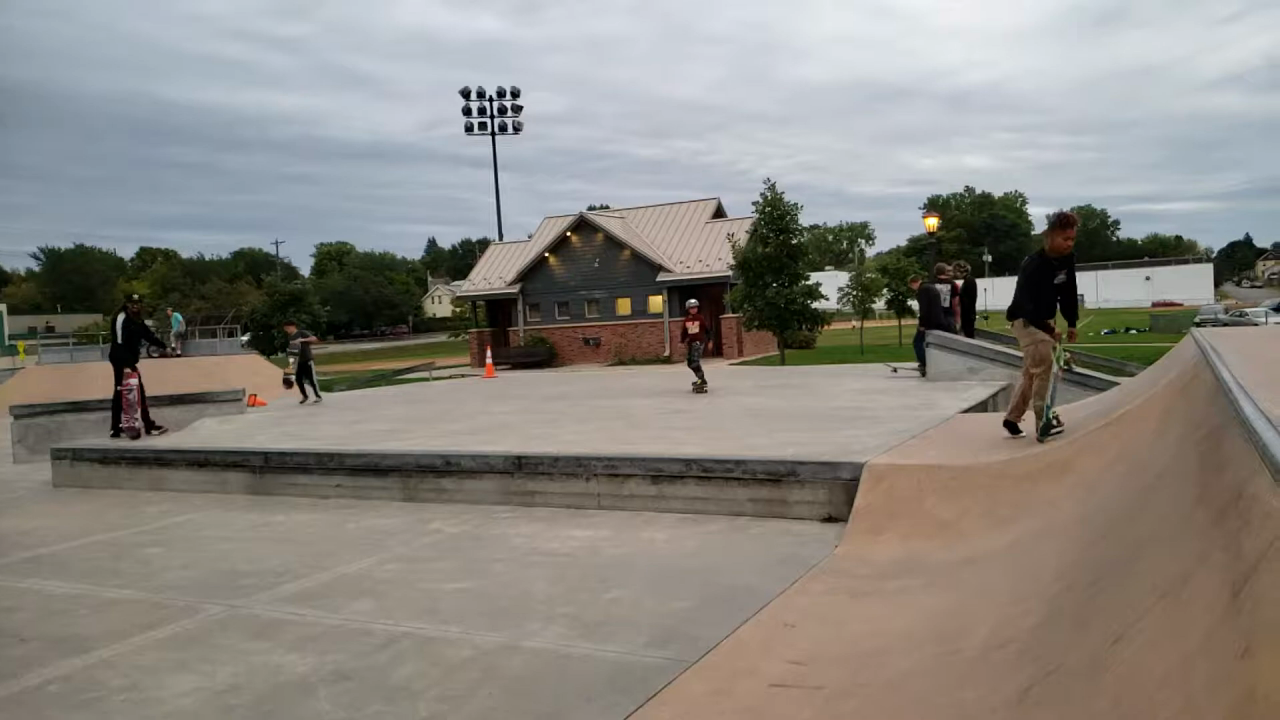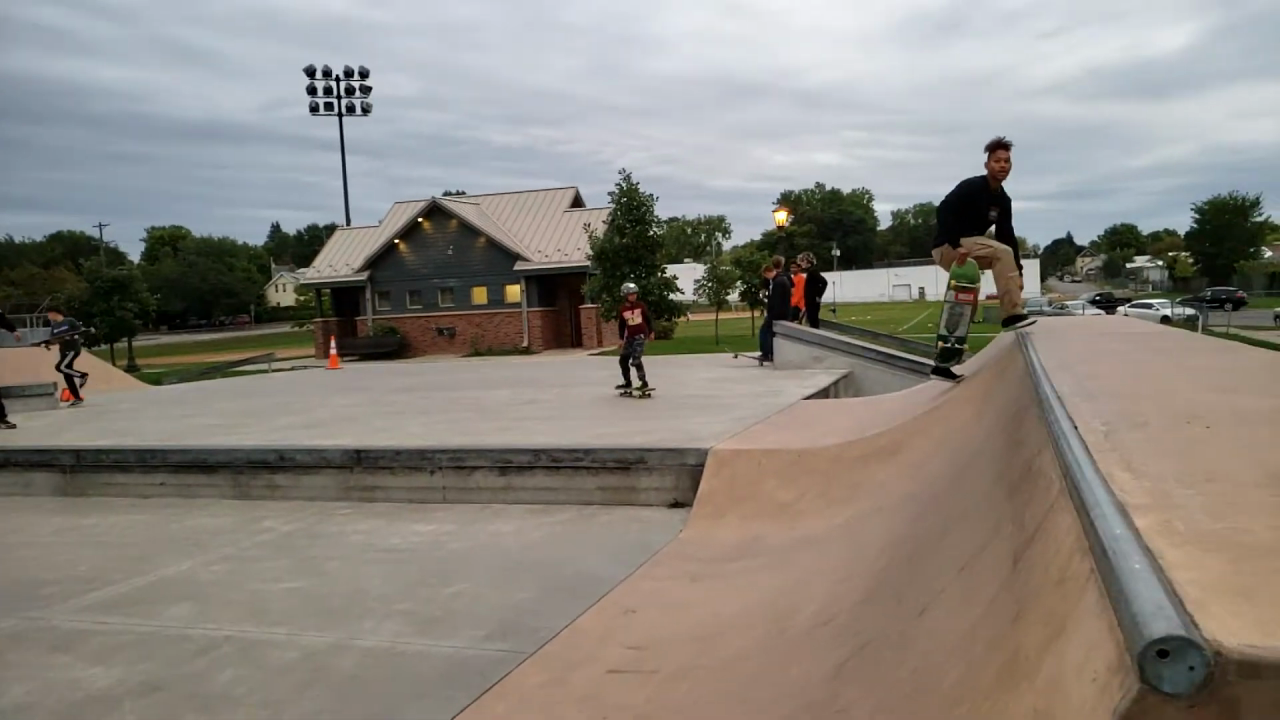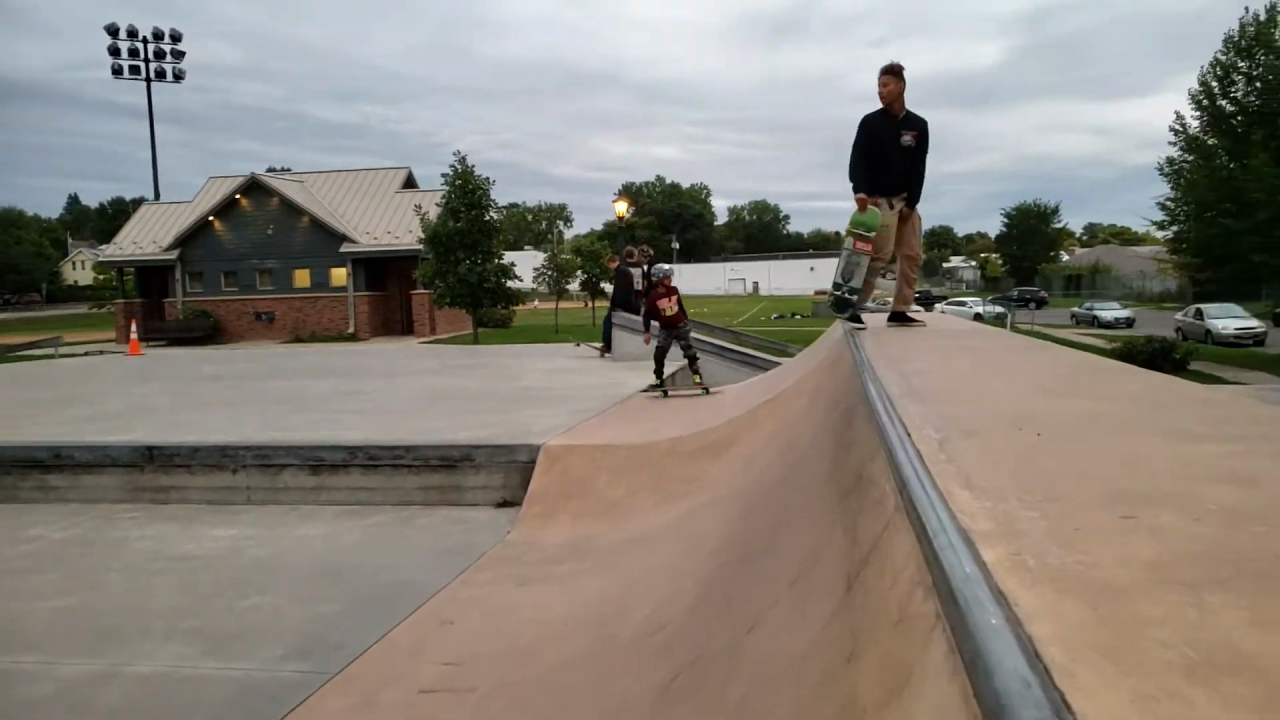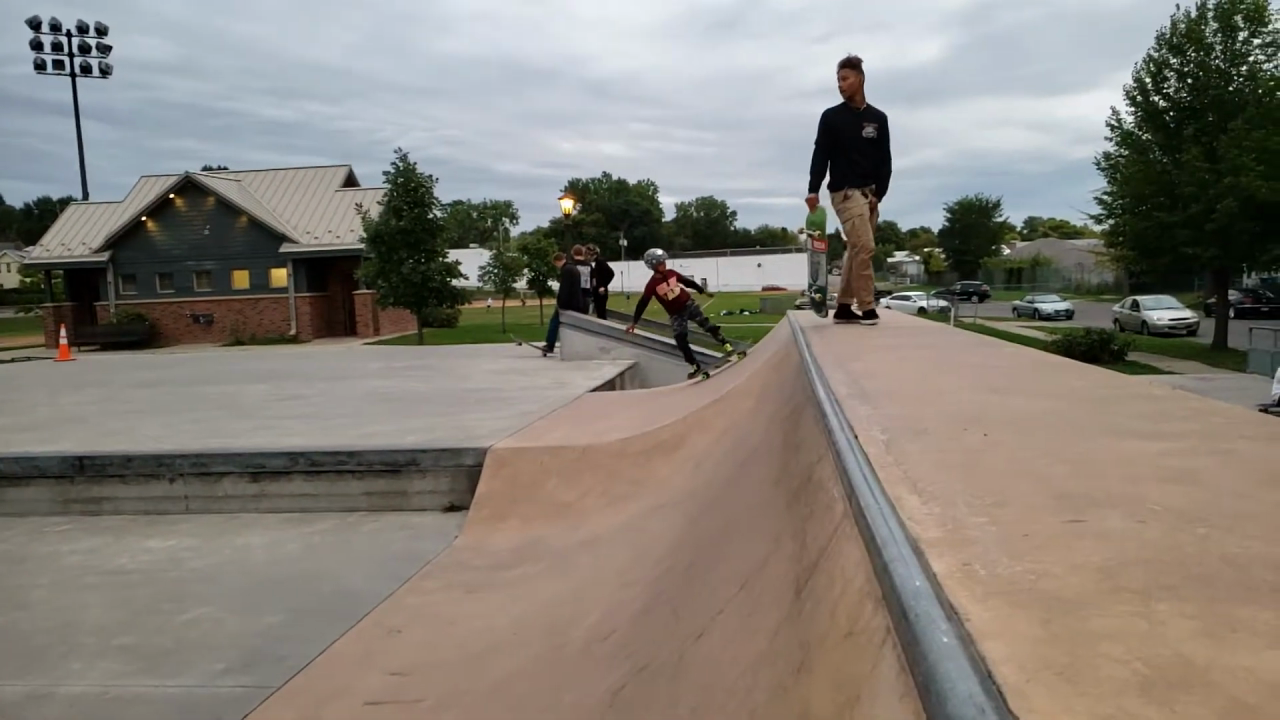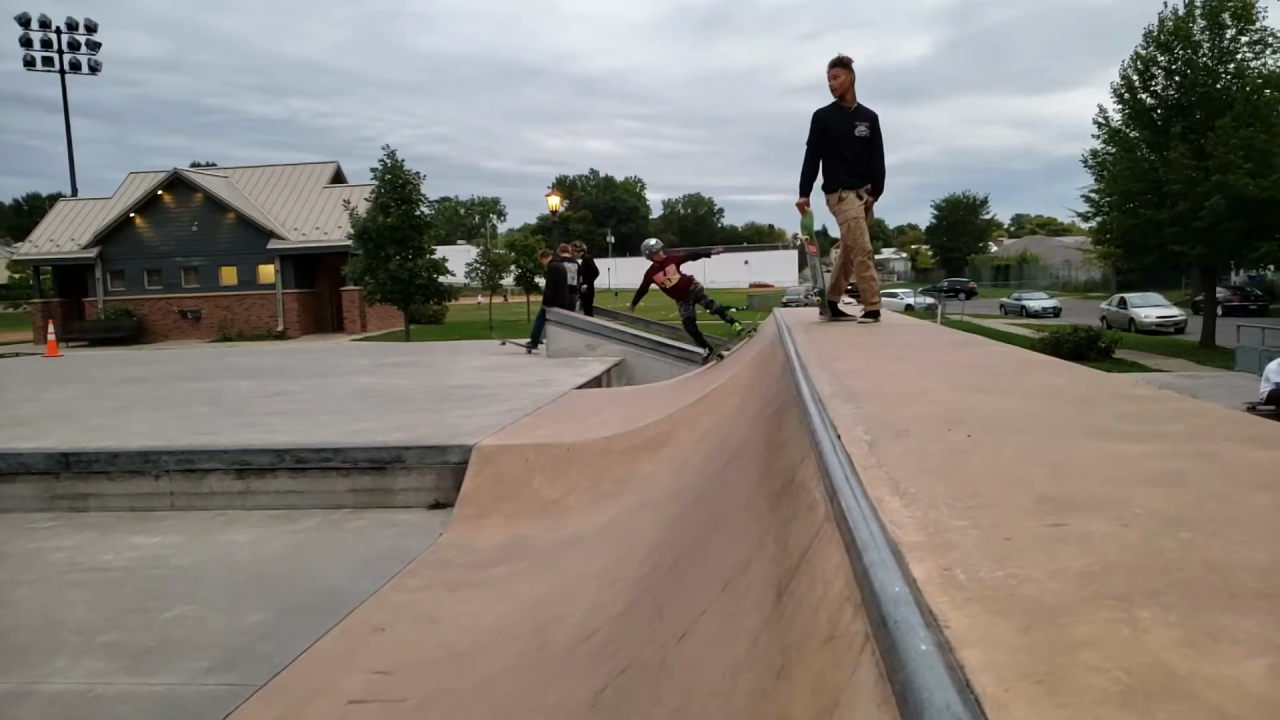
dt=1s
person 1, frame 1
left shoulder: (1068, 259)
right shoulder: (1033, 265)
left elbow: (1069, 292)
right elbow: (1023, 302)
left wrist: (1072, 323)
right wrist: (1049, 329)
left hip: (1047, 320)
right hip: (1026, 321)
left knee: (1031, 372)
right knee: (1043, 365)
left ankle: (1012, 418)
right ankle: (1043, 419)
person 1, frame 2
left shoulder: (1003, 202)
right shoulder: (971, 187)
left elbow: (1006, 237)
right elbow: (943, 211)
left wrist: (1017, 273)
right wrist: (956, 247)
left hip: (965, 246)
right hip: (947, 246)
right knee: (1003, 254)
right ankle: (1011, 315)
person 1, frame 3
left shoulder: (919, 125)
right shoulder: (871, 122)
left elbow: (919, 168)
right elbow: (857, 159)
left wrist: (911, 203)
right wrist: (860, 190)
left hip: (905, 199)
right hip: (876, 199)
left knee: (912, 256)
right knee: (879, 256)
left ankle: (900, 311)
right ankle: (852, 308)
person 1, frame 4
left shoulder: (878, 118)
right shoulder: (831, 117)
left elbow: (885, 160)
right elbow: (820, 156)
left wrist: (879, 193)
right wrist: (813, 189)
left hip: (870, 193)
right hip: (845, 192)
left knee: (857, 251)
right knee: (864, 248)
left ankle: (844, 307)
right ankle: (866, 307)
person 1, frame 5
left shoulder: (869, 117)
right shoulder: (822, 117)
left elbow: (878, 159)
right elbow: (812, 158)
left wrist: (875, 193)
right wrist: (804, 193)
left hip: (865, 194)
right hip: (841, 193)
left knee: (849, 251)
right knee: (862, 250)
left ankle: (830, 304)
right ankle: (872, 307)
